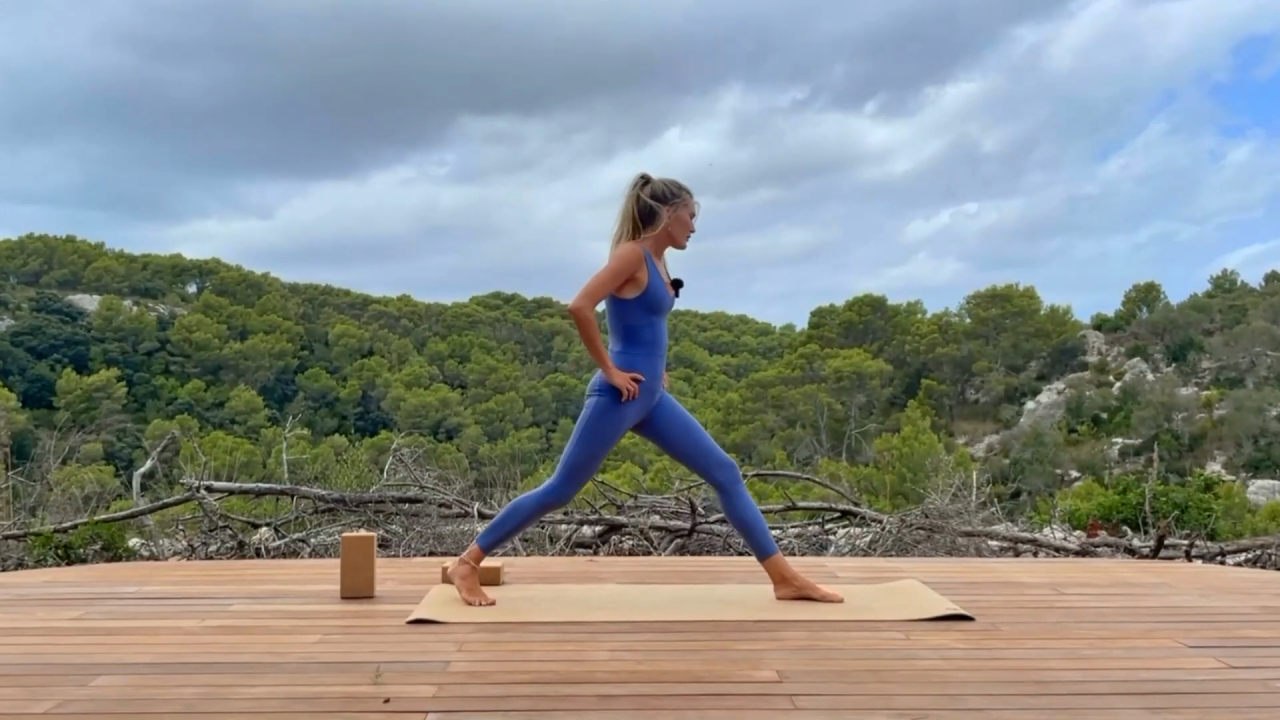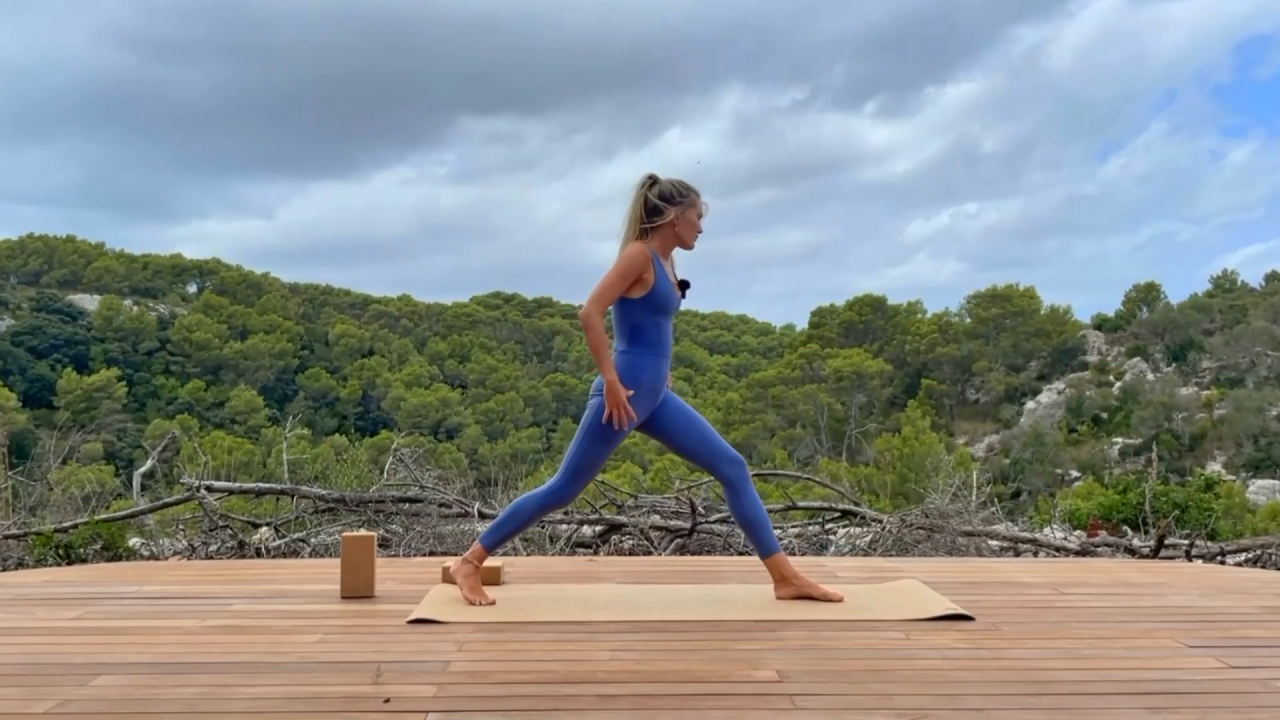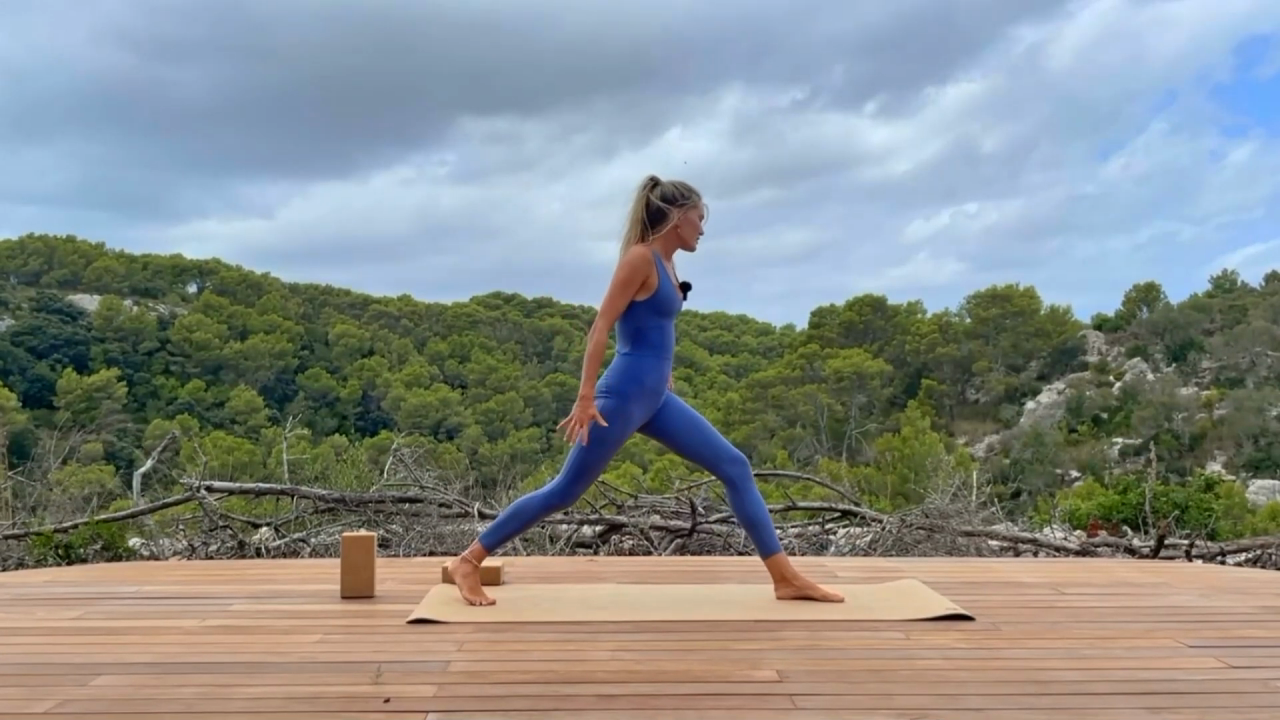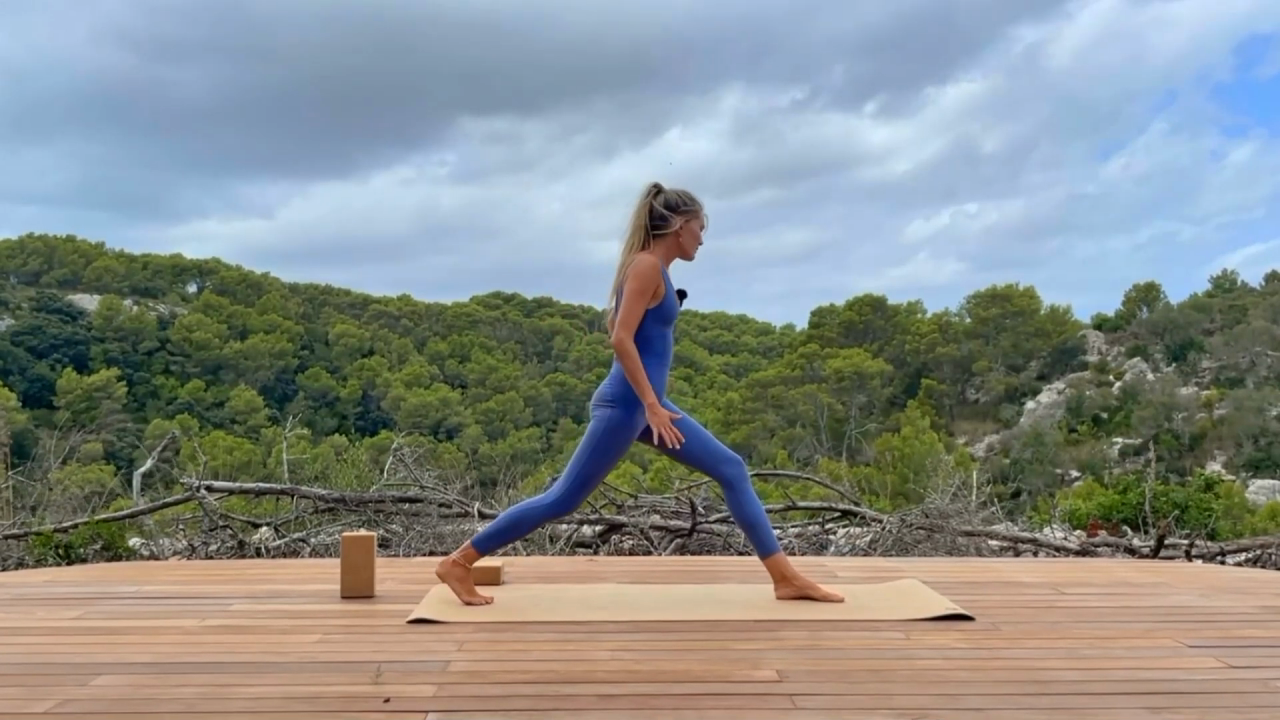
dt=0.5s
person 1, frame 1
left shoulder: (656, 260)
right shoulder: (632, 253)
right elbow: (579, 306)
right wrist: (609, 369)
left hip: (651, 396)
right hip: (618, 395)
left knee: (725, 472)
right knee: (559, 490)
left ankle: (784, 577)
right ankle: (467, 563)
person 1, frame 2
left shoulder: (662, 261)
right shoulder: (639, 253)
right elbow: (589, 312)
right wrist: (611, 382)
left hip: (655, 396)
right hip: (624, 394)
left knee: (732, 468)
right knee: (563, 489)
left ankle: (785, 577)
right ankle: (469, 563)
person 1, frame 3
left shoulder: (663, 262)
right shoulder: (640, 256)
right elbow: (601, 326)
right wrist: (586, 398)
left hip: (656, 397)
right hip: (624, 394)
left knee: (735, 468)
right knee: (564, 491)
left ankle: (786, 578)
right ankle: (469, 562)
person 1, frame 4
left shoulder: (654, 267)
right shoulder: (646, 265)
left elbow: (614, 322)
right elbow: (620, 339)
right wrist: (652, 405)
left hip: (644, 400)
right hip: (625, 403)
left knee: (732, 469)
right knee: (562, 500)
left ankle: (785, 577)
right ankle: (458, 562)
